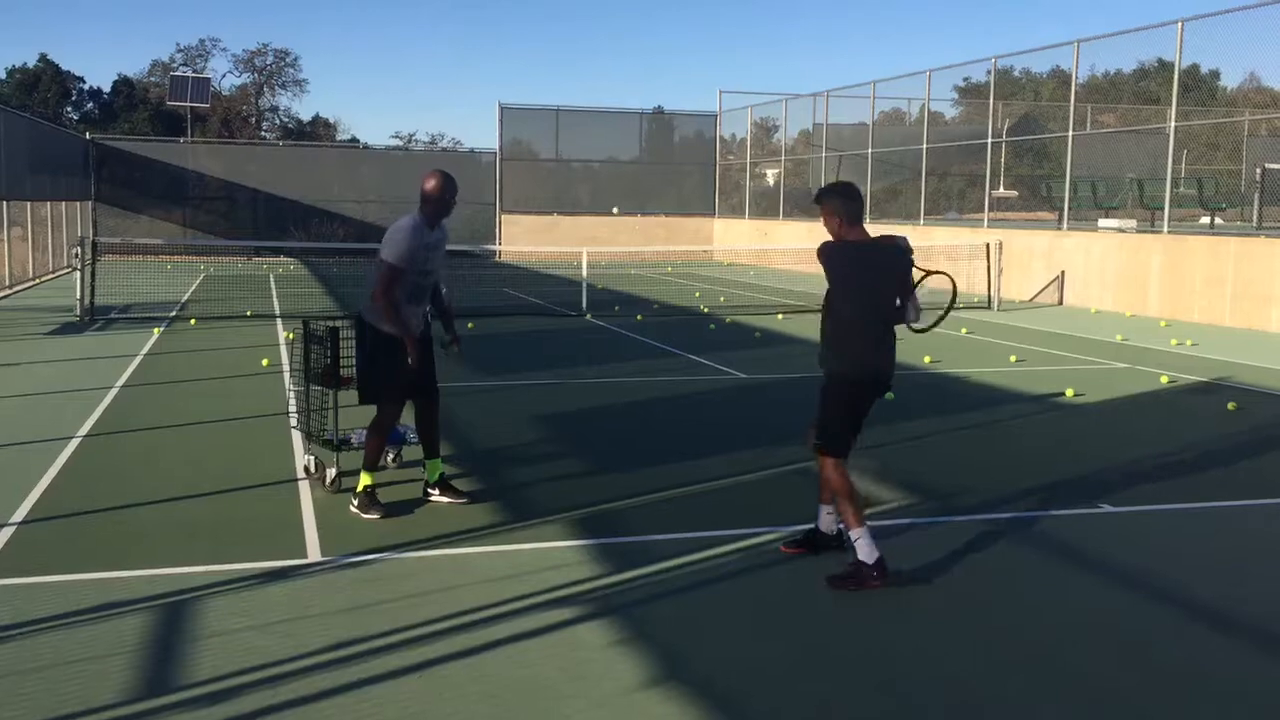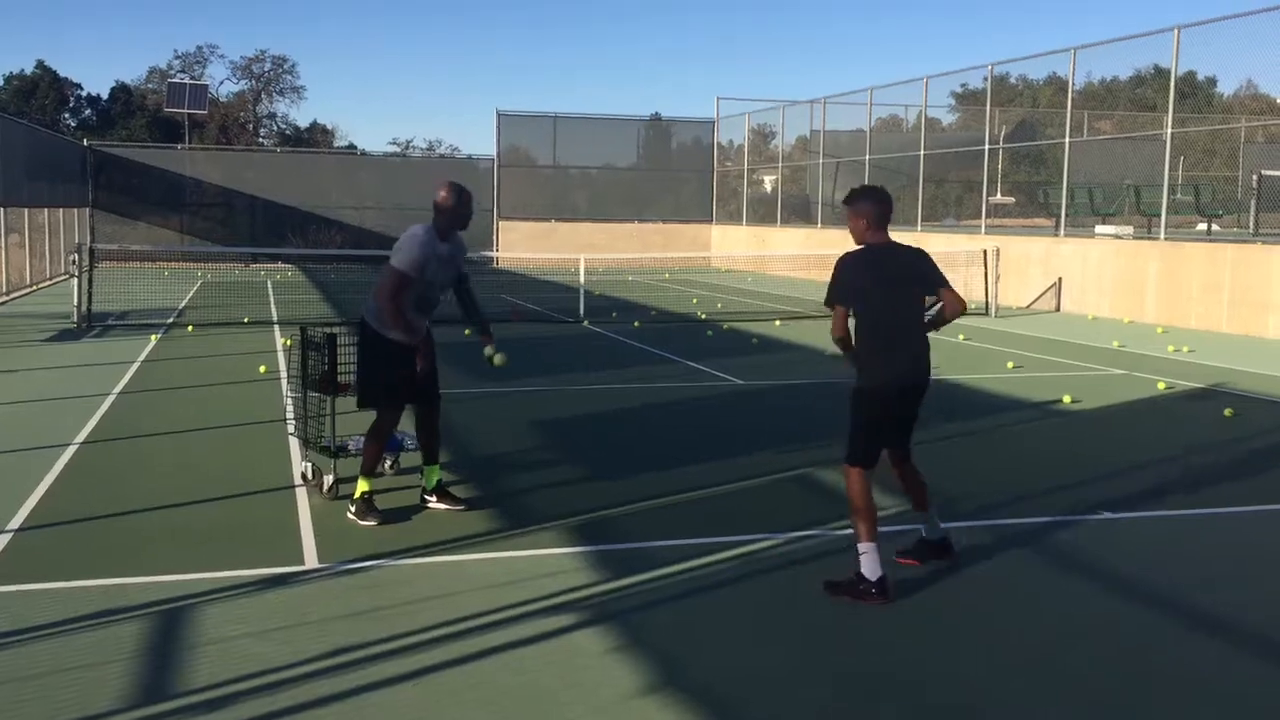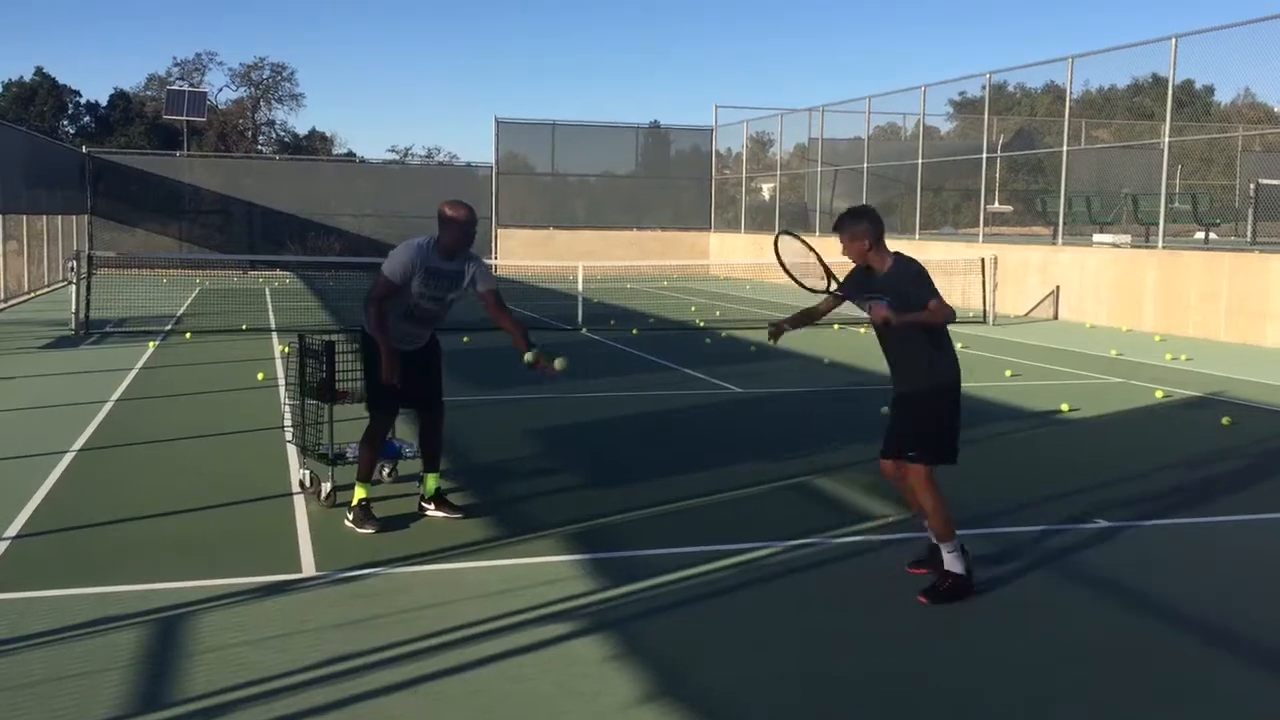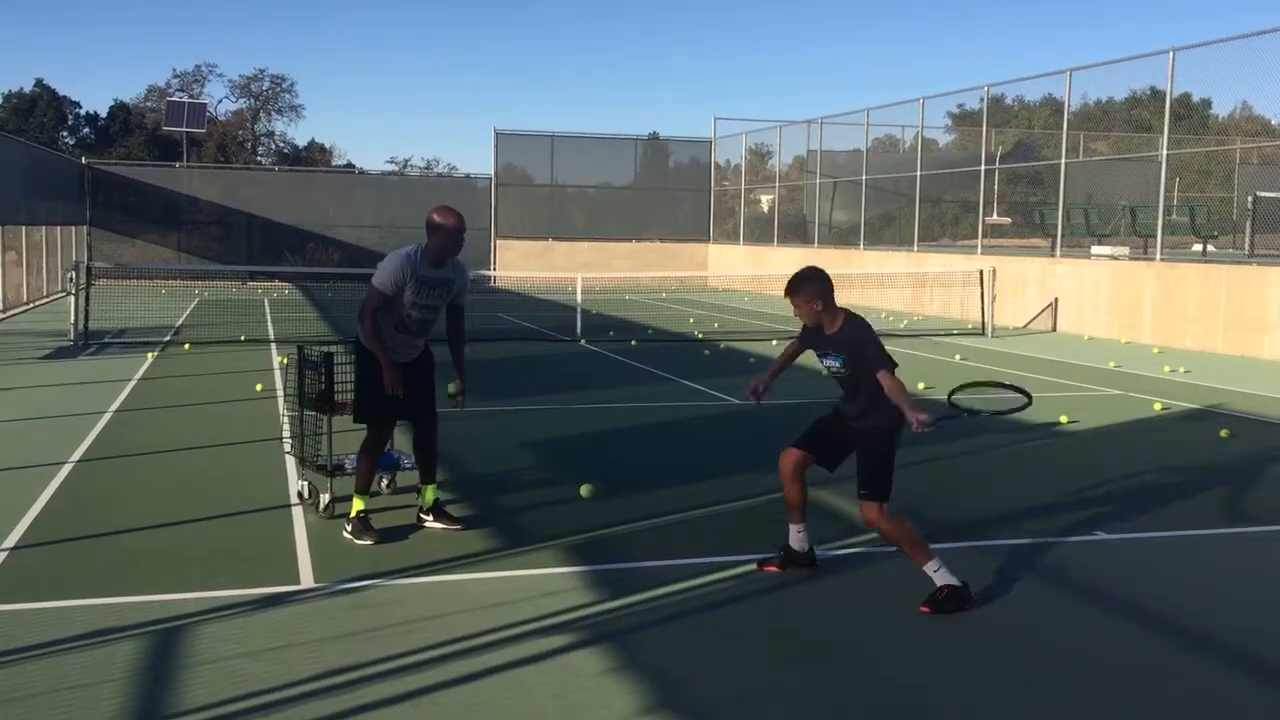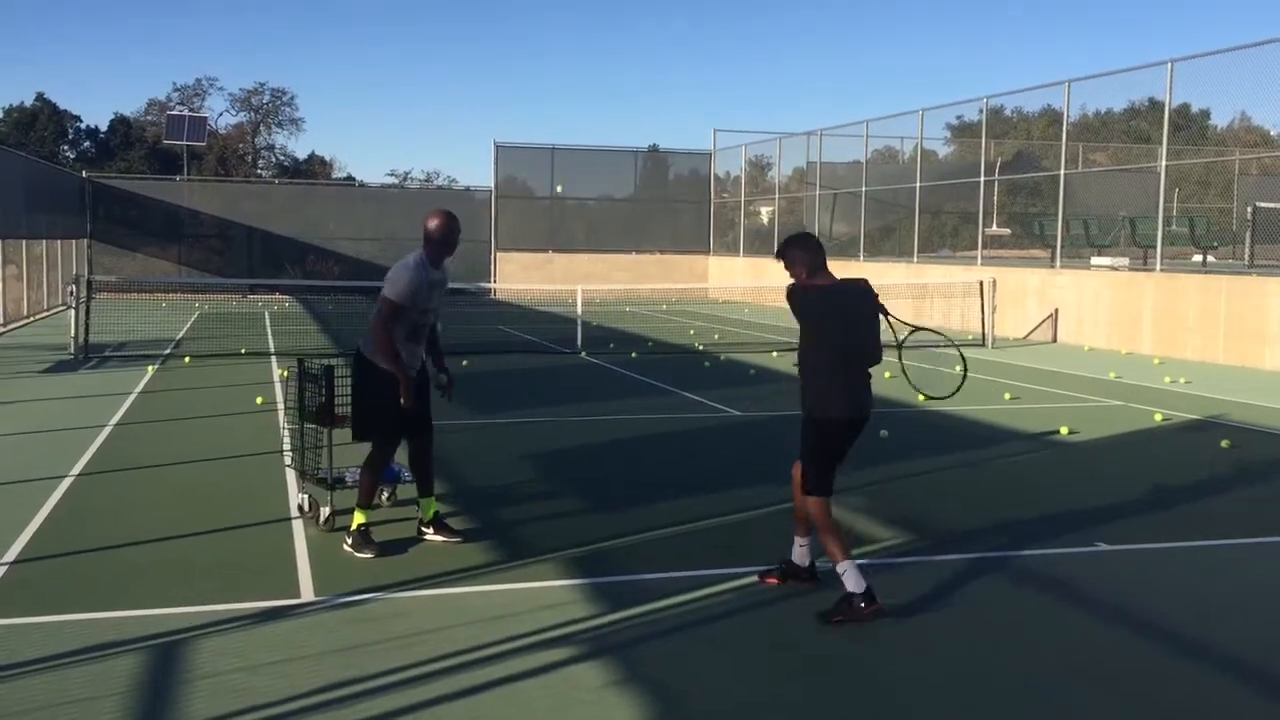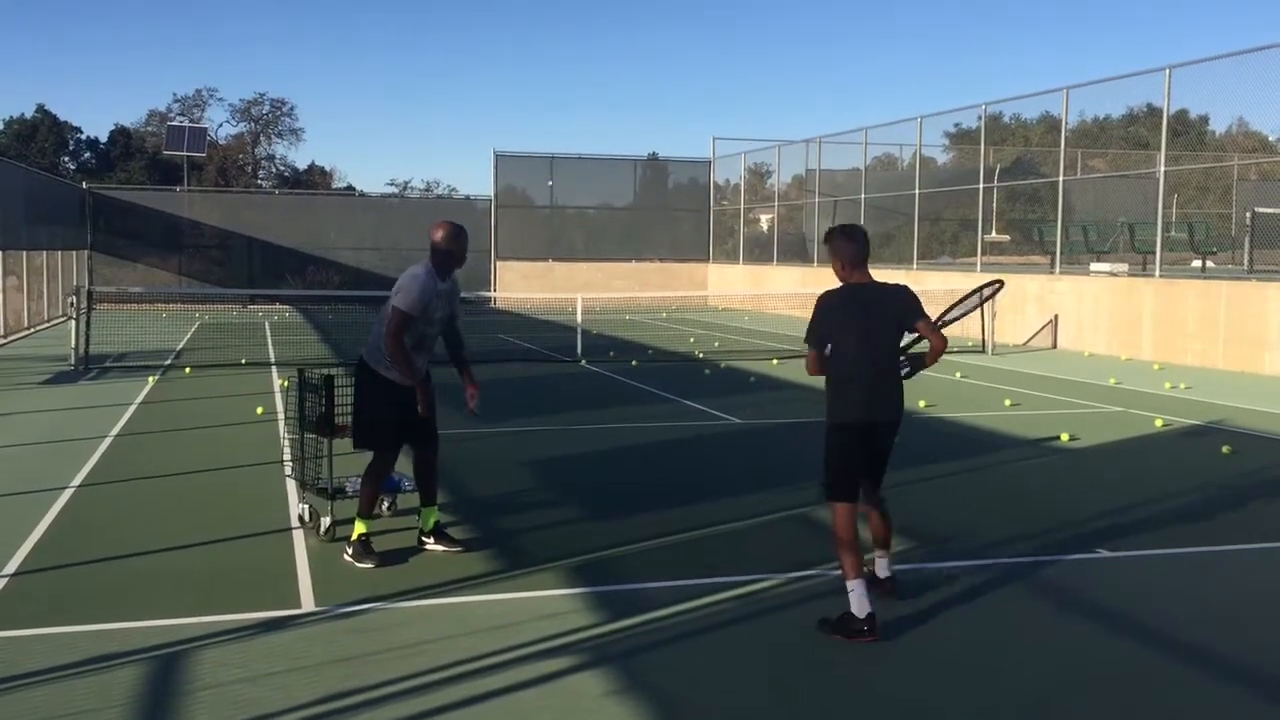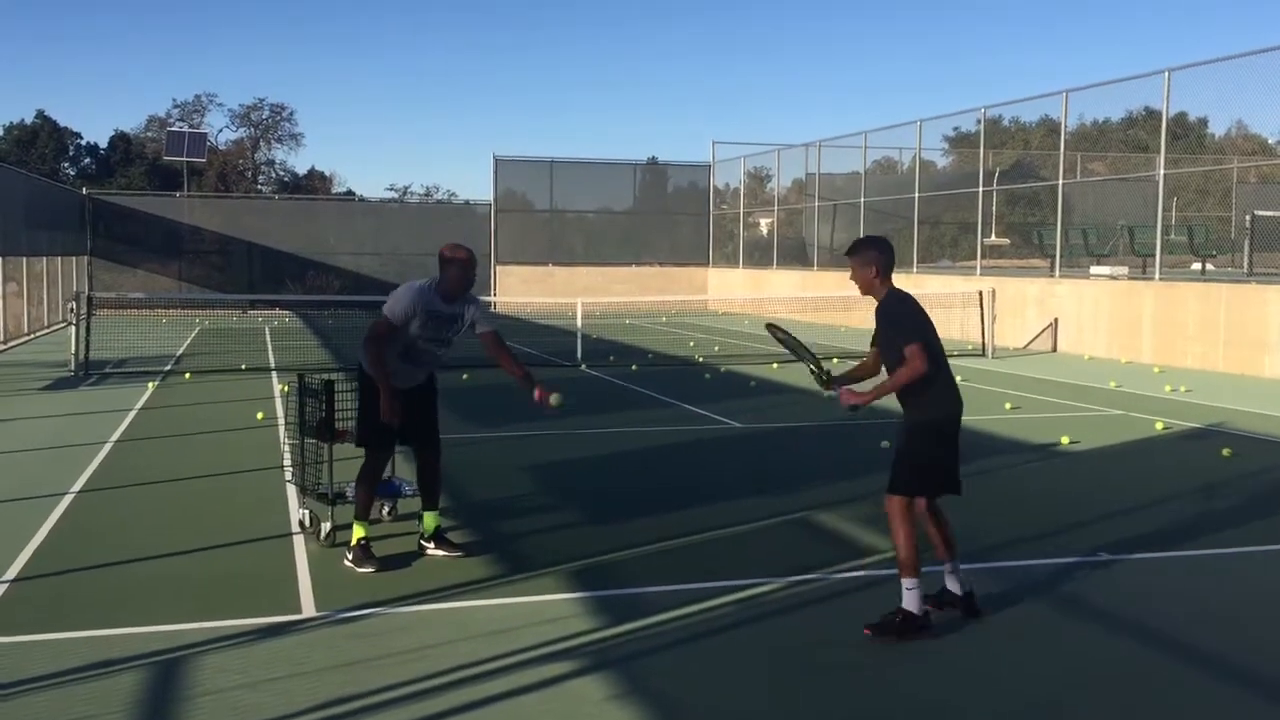
dt=0.4s
person 1, frame 1
left shoulder: (831, 253)
right shoulder: (896, 249)
right elbow: (906, 310)
left hip: (846, 370)
right hip: (879, 368)
left knee: (831, 460)
right knee: (829, 449)
left ankle: (868, 561)
right ankle: (825, 531)
person 1, frame 2
left shoulder: (851, 265)
right shoulder: (916, 258)
left elbow: (838, 331)
right elbow: (956, 306)
left wrist: (849, 350)
left hip: (881, 380)
right hip: (915, 375)
left knee: (857, 471)
right knee: (898, 455)
left ankle: (870, 577)
right ankle: (937, 537)
person 1, frame 3
left shoulder: (908, 271)
right shoulder: (862, 275)
left elbow: (945, 314)
right elbow: (822, 308)
left wrist: (896, 318)
right wrist: (785, 324)
left hip: (937, 384)
right hip: (908, 384)
left knee: (917, 474)
right knee: (892, 467)
left ankle: (958, 572)
right ankle: (943, 544)
person 1, frame 4
left shoulder: (859, 337)
right shoulder: (818, 328)
left elbow: (890, 382)
right elbow: (794, 346)
left wrist: (912, 411)
right wrist: (767, 378)
left hip: (876, 423)
right hip: (848, 413)
left knee: (873, 513)
right knee: (790, 462)
left ankle: (950, 586)
right ankle: (798, 550)
person 1, frame 5
left shoulder: (799, 296)
right shoulder: (863, 292)
right elbow: (873, 350)
left hip: (825, 411)
right hip: (857, 408)
left knee: (815, 501)
right knee: (801, 476)
left ankle: (858, 593)
right ankle: (799, 563)
person 1, frame 6
left shoulder: (830, 303)
right shoulder: (899, 296)
left elbow: (814, 366)
right elbow: (938, 343)
left hip: (847, 416)
right hip: (887, 413)
left knee: (842, 509)
right knee: (870, 492)
left ankle: (860, 615)
right ankle: (882, 573)
person 1, frame 7
left shoulder: (897, 309)
right shoulder: (891, 307)
left elbow: (918, 366)
right elbow: (877, 361)
left wrist: (867, 396)
right wrist: (842, 379)
left hip: (933, 416)
right hip: (929, 414)
left knee: (897, 505)
right knee: (925, 504)
left ankle: (911, 611)
right ankle: (955, 590)
person 2, frame 1
left shoulder: (438, 233)
right shoulder: (407, 234)
right elbow: (382, 294)
left wrist: (449, 328)
right wrist: (409, 341)
left hip: (415, 330)
right hip: (383, 333)
left knee: (429, 401)
right knee: (390, 409)
left ankle: (434, 480)
right ankle: (363, 490)
person 2, frame 2
left shoulder: (456, 247)
right shoulder: (418, 243)
left elbow: (465, 297)
right elbow: (389, 299)
left wrist: (488, 338)
right wrist: (419, 347)
left hip: (417, 335)
right hip: (384, 335)
left knee: (430, 408)
right knee: (389, 414)
left ankle: (432, 486)
right ankle: (362, 496)
person 2, frame 3
left shoulder: (473, 266)
right shoulder: (411, 254)
left elbow: (498, 311)
right elbow: (374, 301)
left wrist: (528, 348)
right wrist: (386, 355)
left hip: (423, 344)
right hip: (382, 342)
left knee: (433, 415)
right knee: (383, 419)
left ankle: (430, 495)
right ankle: (358, 503)
person 2, frame 4
left shoulder: (458, 272)
right shoulder: (400, 264)
left elbow: (455, 325)
right elbow: (367, 314)
left wrist: (460, 373)
right wrist: (387, 365)
left hip: (417, 355)
right hip: (378, 354)
left knee: (427, 426)
right knee: (380, 432)
left ankle: (428, 505)
right ankle: (357, 514)
person 2, frame 5
left shoulder: (439, 273)
right shoulder: (410, 272)
right elbow: (381, 328)
left wrist: (439, 367)
right wrist: (403, 379)
left hip: (411, 368)
right hip: (381, 369)
left knee: (423, 439)
right knee: (385, 446)
left ankle: (428, 518)
right ankle: (357, 528)
person 2, frame 6
left shoulder: (451, 287)
right shoulder: (417, 283)
left elbow: (452, 337)
right elbow: (392, 339)
left wrist: (469, 381)
right wrist: (422, 387)
left hip: (415, 376)
right hip: (381, 377)
left knee: (427, 447)
right knee: (385, 456)
left ankle: (429, 526)
right ankle: (359, 536)
person 2, frame 7
left shoulder: (472, 308)
right shoulder: (411, 296)
left elbow: (499, 351)
right elbow: (372, 340)
left wrist: (532, 385)
right wrist: (386, 392)
left hip: (420, 383)
right hip: (380, 380)
left knee: (430, 453)
right knee: (378, 456)
left ankle: (430, 533)
right ankle: (357, 542)
